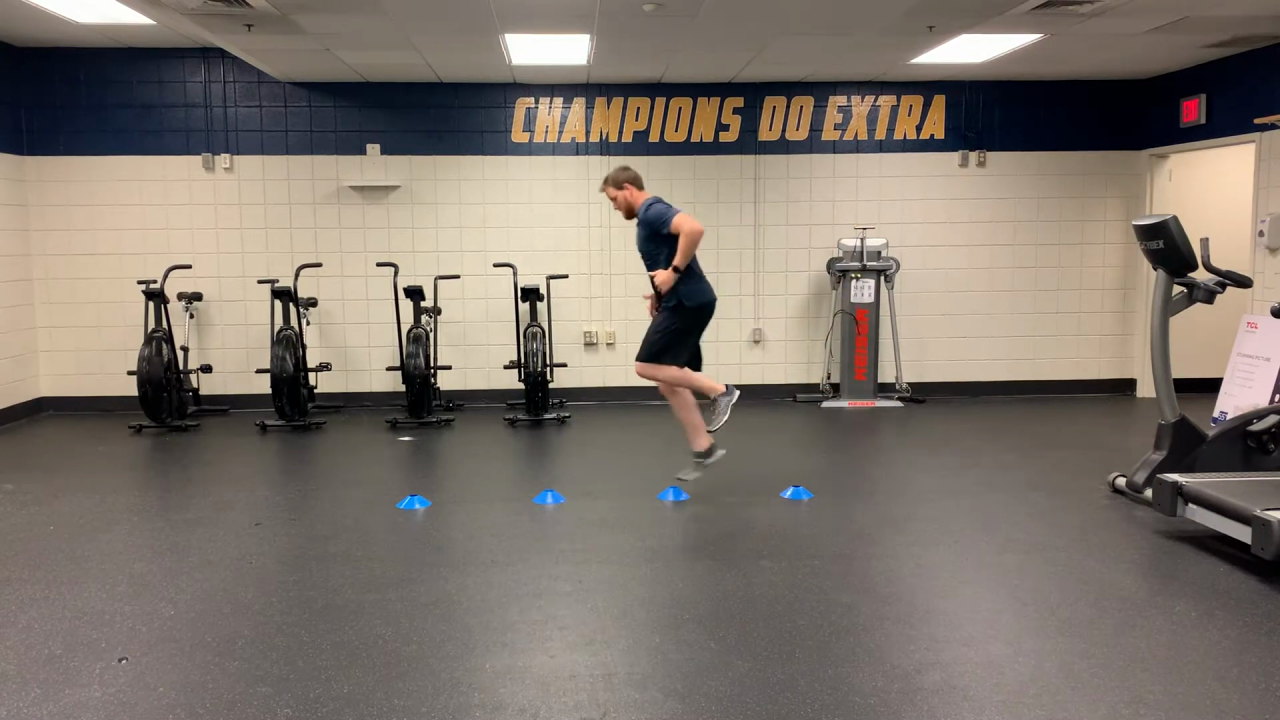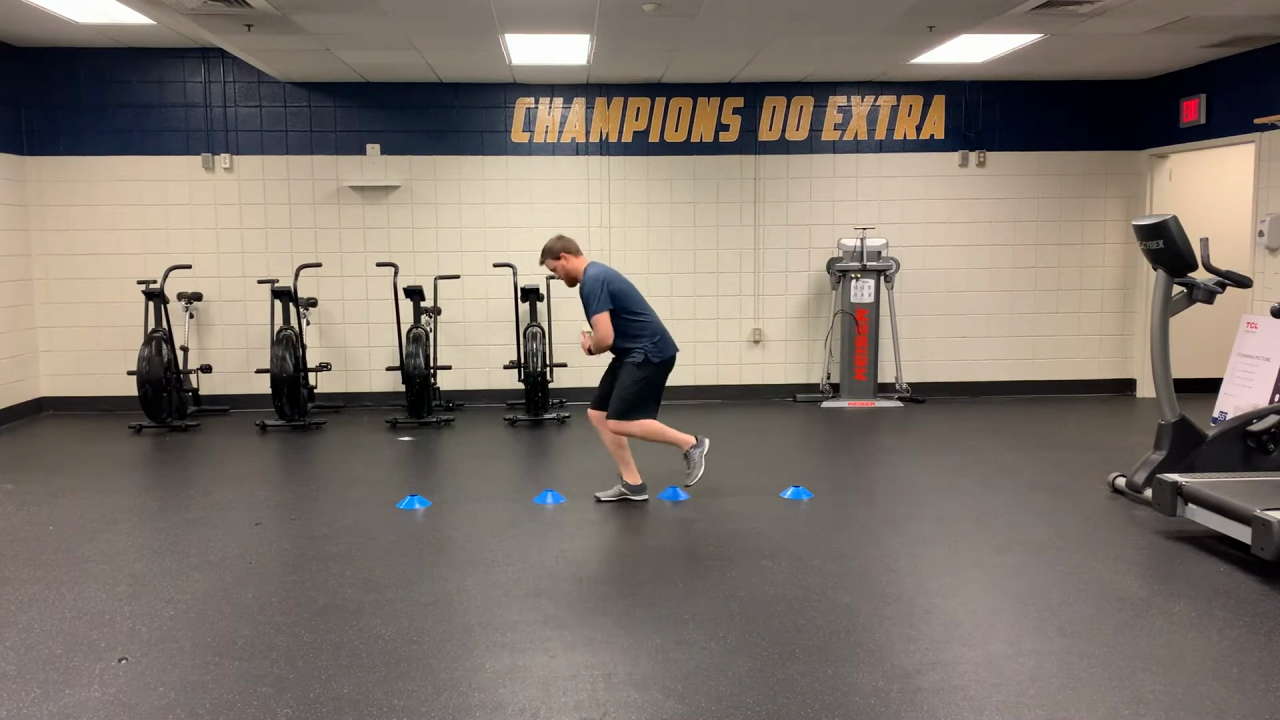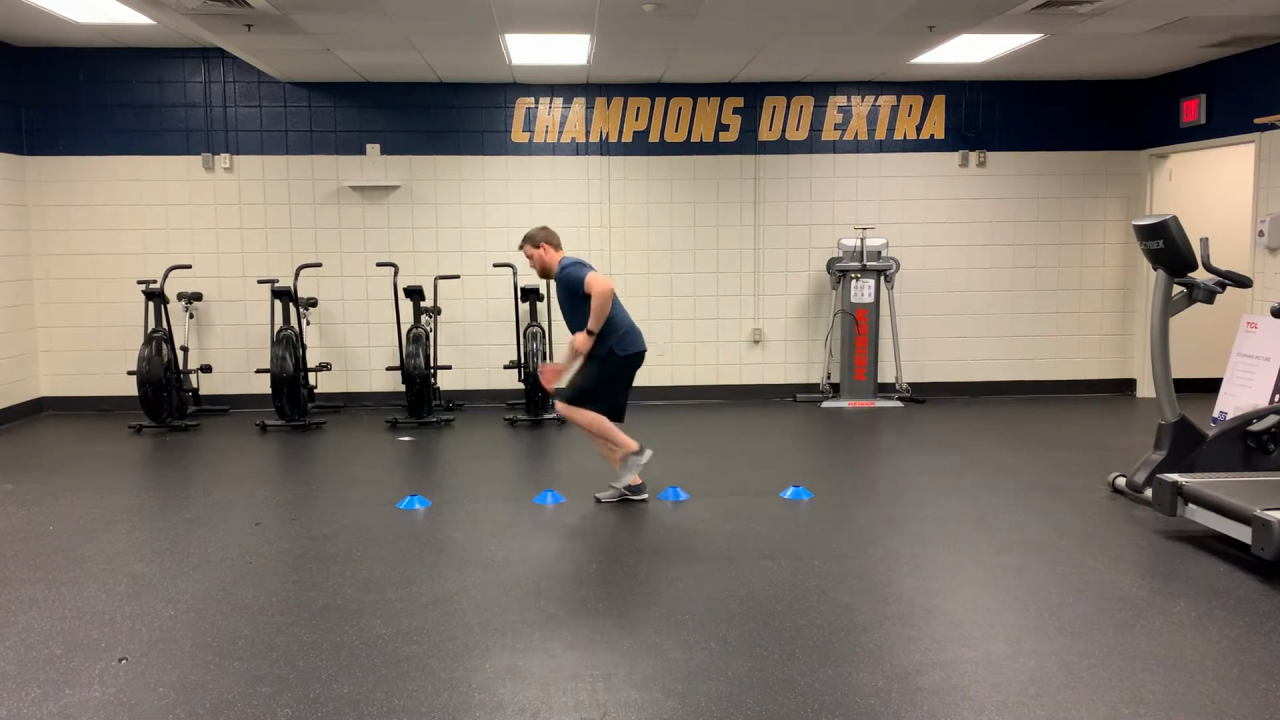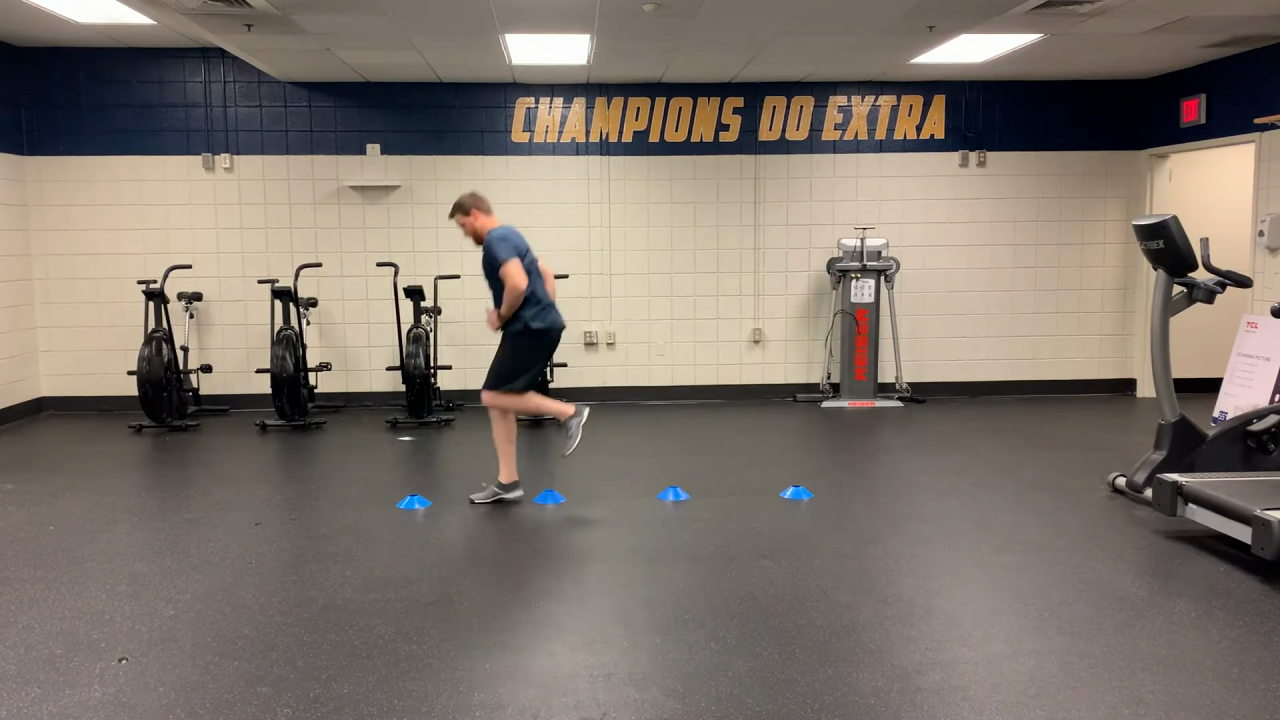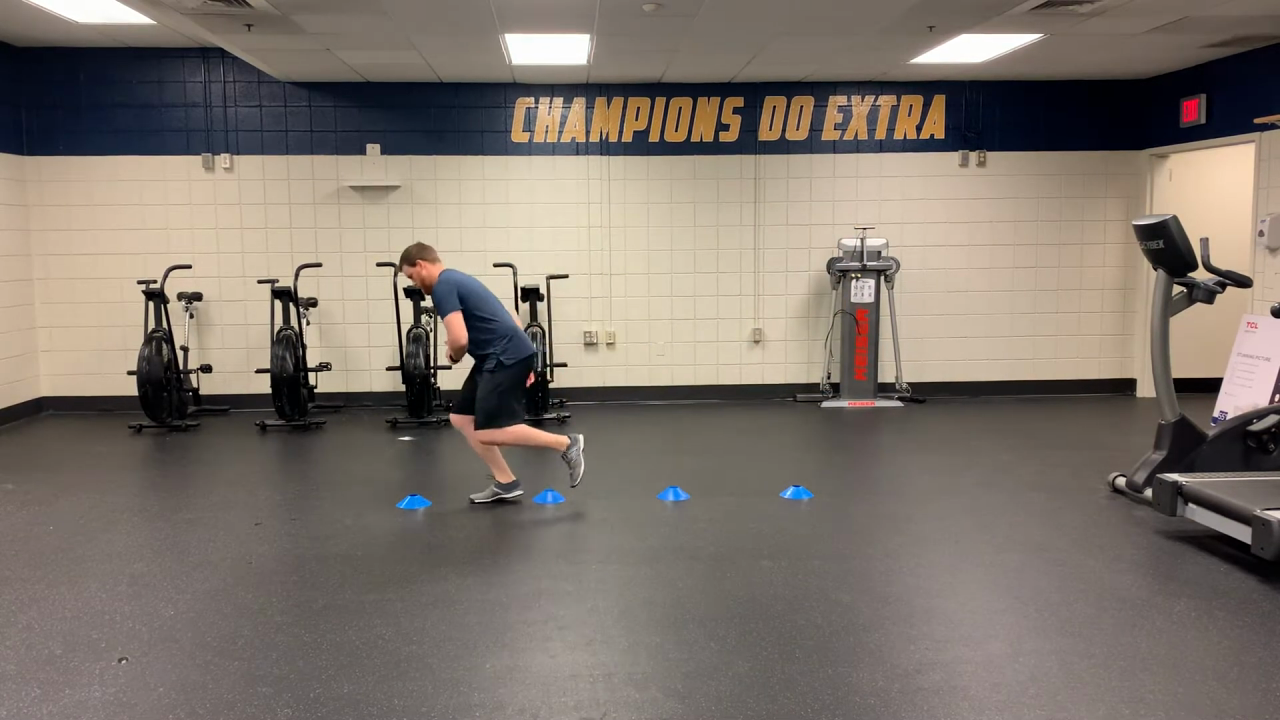
dt=0.5s
person 1, frame 1
left shoulder: (651, 210)
right shoulder: (649, 216)
left elbow: (694, 228)
left wrist: (674, 271)
right wrist: (658, 295)
left hip: (686, 301)
right hip: (684, 302)
left knee: (647, 367)
right knee: (670, 379)
left ankle: (719, 391)
right ankle: (704, 447)
person 1, frame 2
left shoulder: (593, 282)
right shoulder: (596, 275)
left elbow: (604, 338)
left wrist: (589, 347)
left hip: (649, 354)
right hip: (635, 353)
left knee: (620, 422)
right knee: (598, 414)
left ankle: (691, 444)
right ankle: (632, 483)
person 1, frame 3
left shoulder: (569, 269)
right shoulder: (567, 274)
left elbow: (605, 288)
left wrist: (589, 334)
right wrist: (564, 364)
left hip: (618, 349)
right hip: (616, 350)
left knee: (567, 406)
right knee: (595, 420)
left ankle: (632, 449)
right ankle: (632, 484)
person 1, frame 4
left shoulder: (497, 241)
right shoulder: (508, 237)
left elbow: (519, 284)
right elbow: (545, 273)
left wrist: (500, 316)
right wrist: (546, 315)
left hip: (532, 328)
right hip: (539, 326)
left knee: (495, 397)
right knee: (499, 397)
left ankle: (569, 413)
right ankle: (507, 482)
person 1, frame 5
left shoulder: (442, 287)
right shoulder: (457, 280)
left elbow: (459, 339)
right elbow: (506, 312)
left wrist: (453, 355)
right wrist: (525, 357)
left hip: (506, 358)
right hip: (500, 356)
left knee: (489, 432)
right knee: (461, 418)
left ankle: (566, 444)
right ankle: (505, 482)
